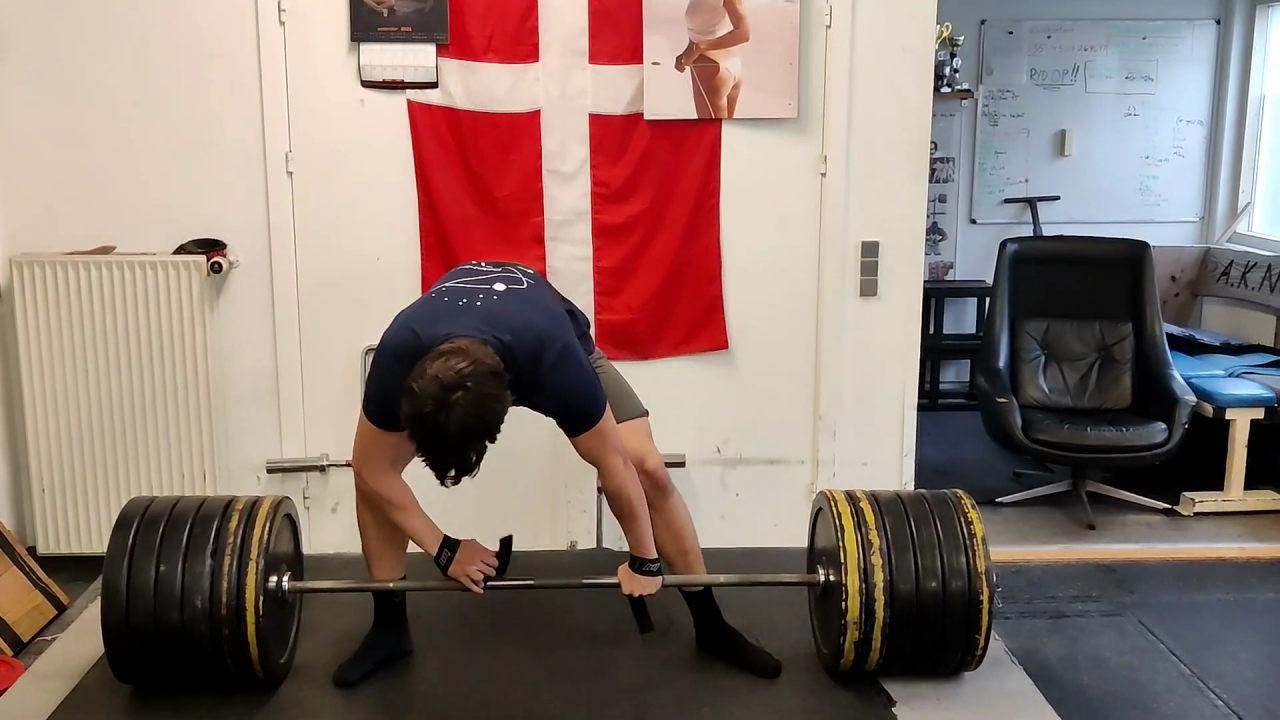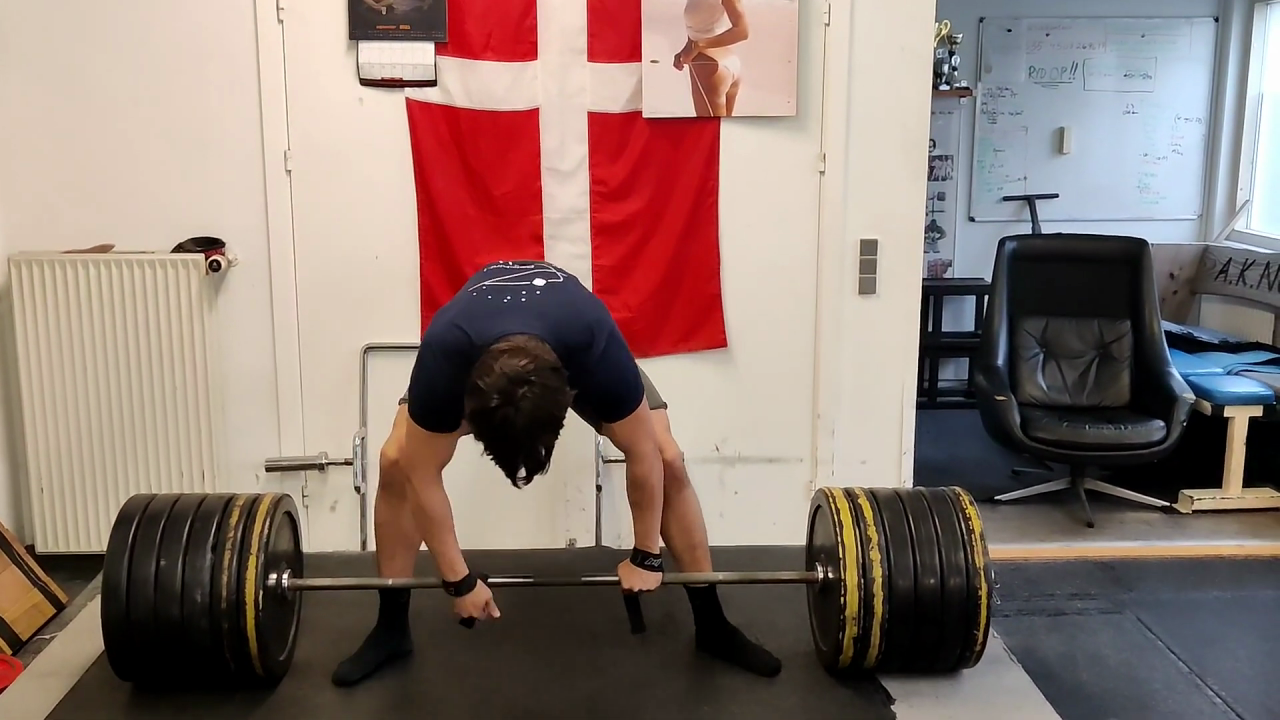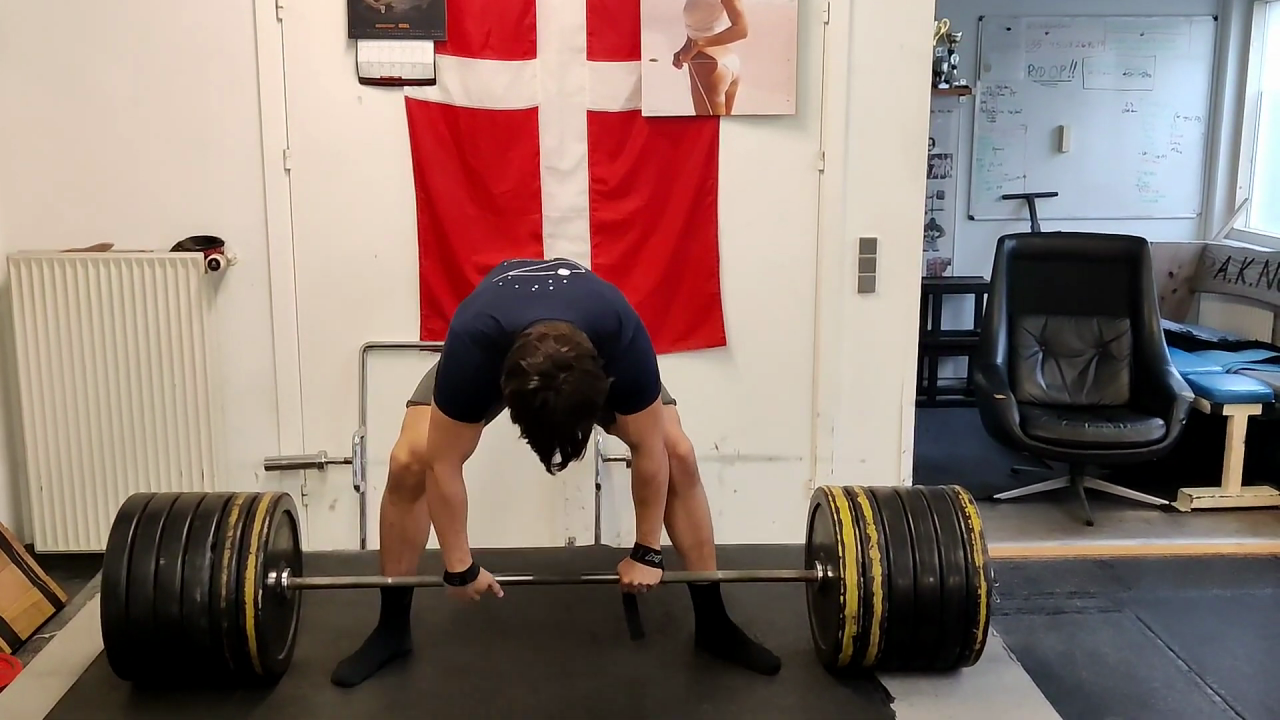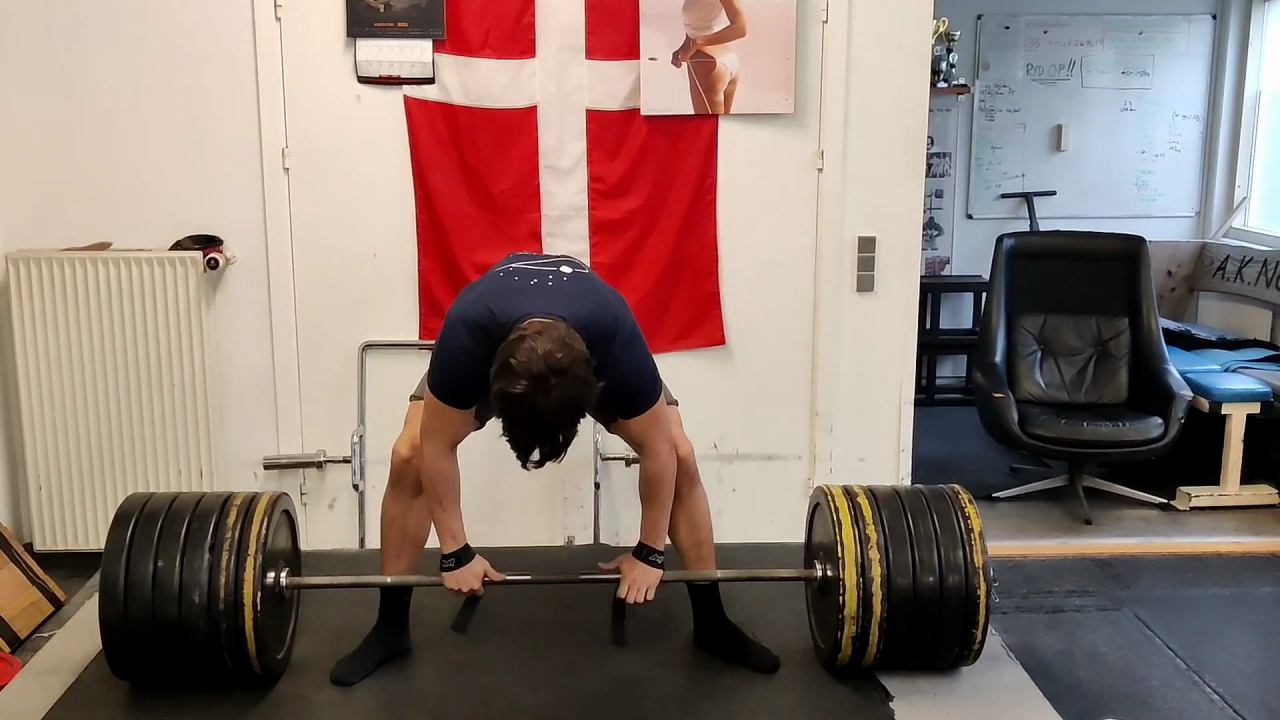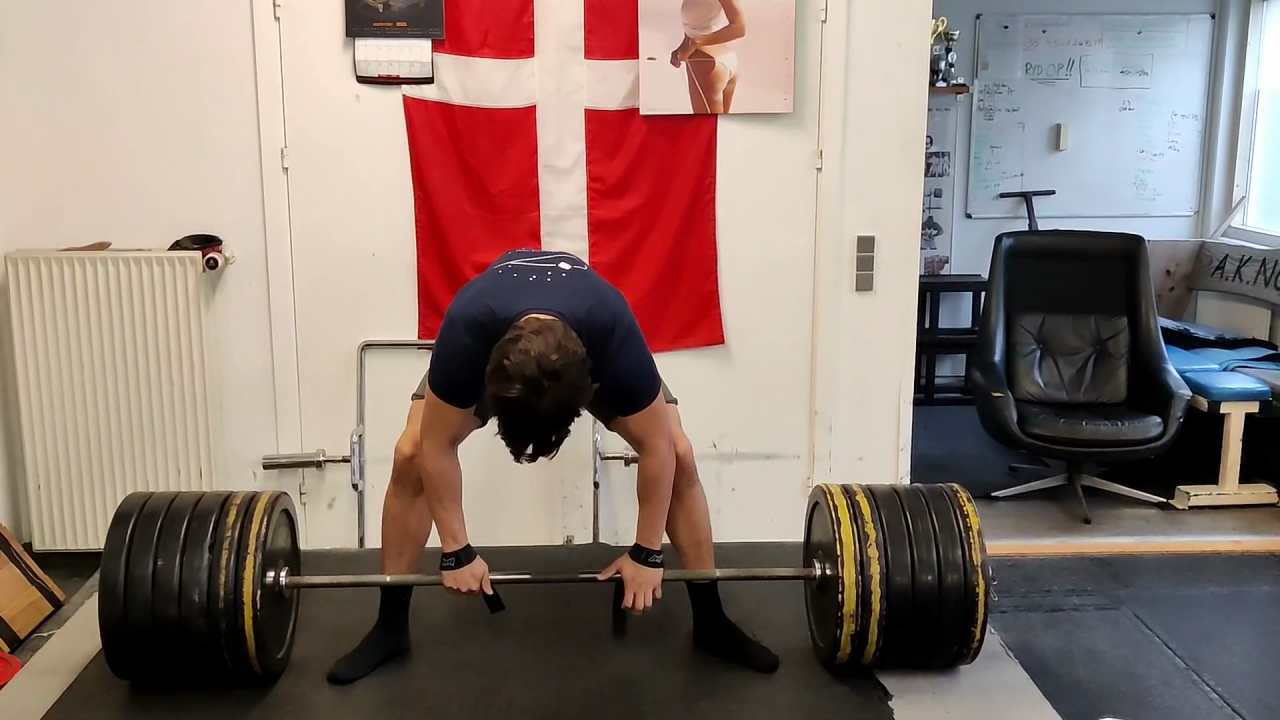
dt=0.3s
person 1, frame 1
left shoulder: (553, 362)
right shoulder: (399, 358)
left elbow: (612, 463)
right elbow: (371, 468)
left wrist: (643, 559)
right wrist: (444, 549)
left hip: (544, 340)
left knee: (647, 466)
right knee: (374, 466)
left ankle: (711, 626)
right ankle: (388, 627)
person 1, frame 2
left shoulder: (597, 350)
right shoulder: (444, 357)
left elbow: (642, 452)
right elbow: (423, 476)
left wrist: (646, 554)
right wrist: (459, 579)
left hip: (573, 338)
right hip: (474, 338)
left knee: (666, 459)
right knee: (397, 461)
left ankle: (712, 625)
right ankle: (391, 628)
person 1, frame 3
left shoulder: (623, 339)
right shoulder: (471, 346)
left elbow: (650, 451)
right elbow: (446, 466)
left wrist: (646, 551)
right wrist: (459, 568)
left hip: (596, 342)
right hip: (492, 340)
left knee: (677, 454)
right knee: (409, 462)
left ankle: (713, 622)
right ankle: (392, 628)
person 1, frame 4
left shoulder: (618, 343)
right shoulder: (466, 337)
left elbow: (657, 450)
right elbow: (439, 447)
left wrist: (649, 551)
right wrist: (455, 552)
left hip: (590, 338)
right hip: (491, 336)
left knee: (679, 456)
right knee: (410, 457)
left ankle: (711, 621)
right ankle: (391, 625)
person 1, frame 5
left shoulder: (616, 339)
right shoulder: (465, 335)
left elbow: (657, 447)
right elbow: (438, 447)
left wrist: (646, 553)
right wrist: (457, 550)
left hip: (592, 338)
right hip: (490, 338)
left knee: (678, 454)
right knee: (412, 454)
left ankle: (710, 620)
right ankle: (391, 625)
